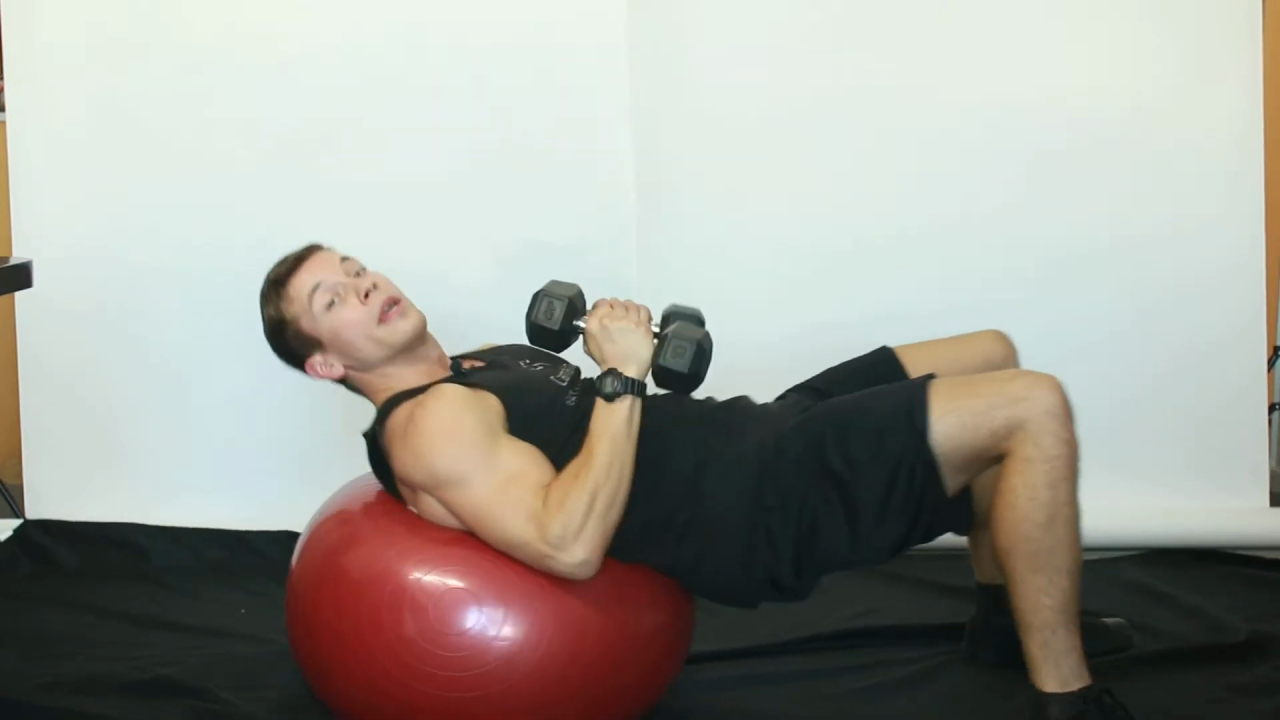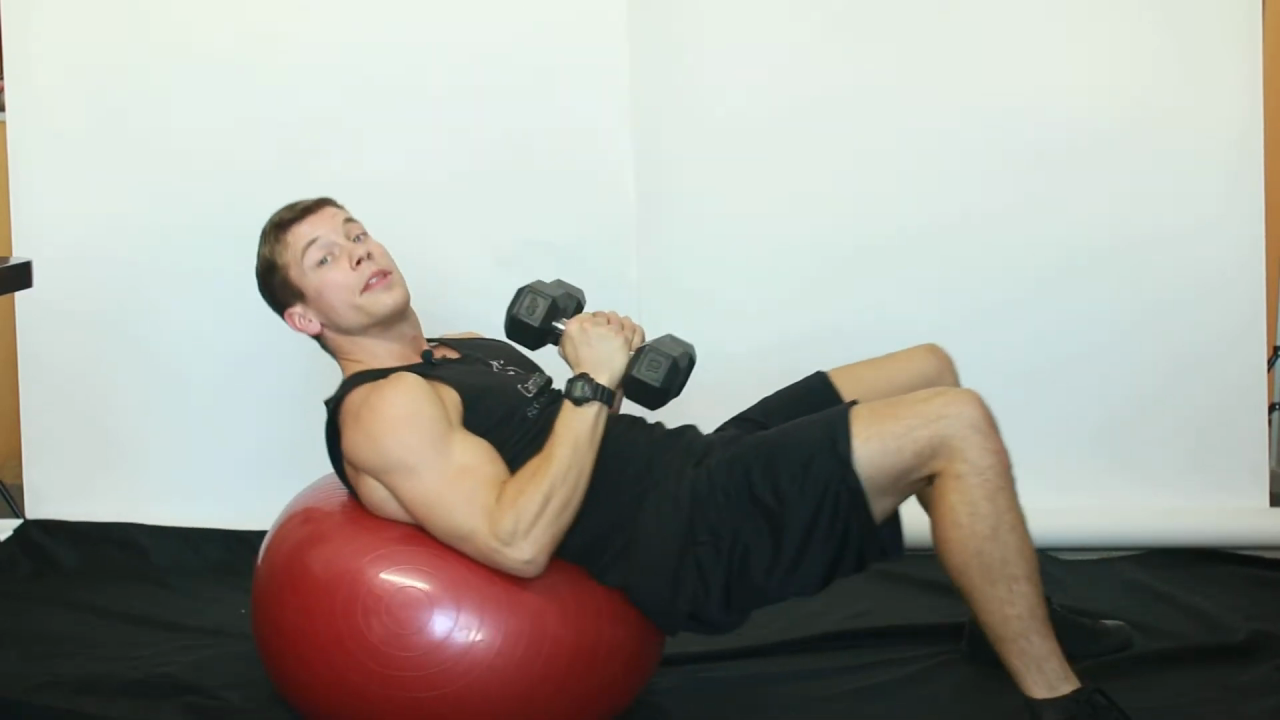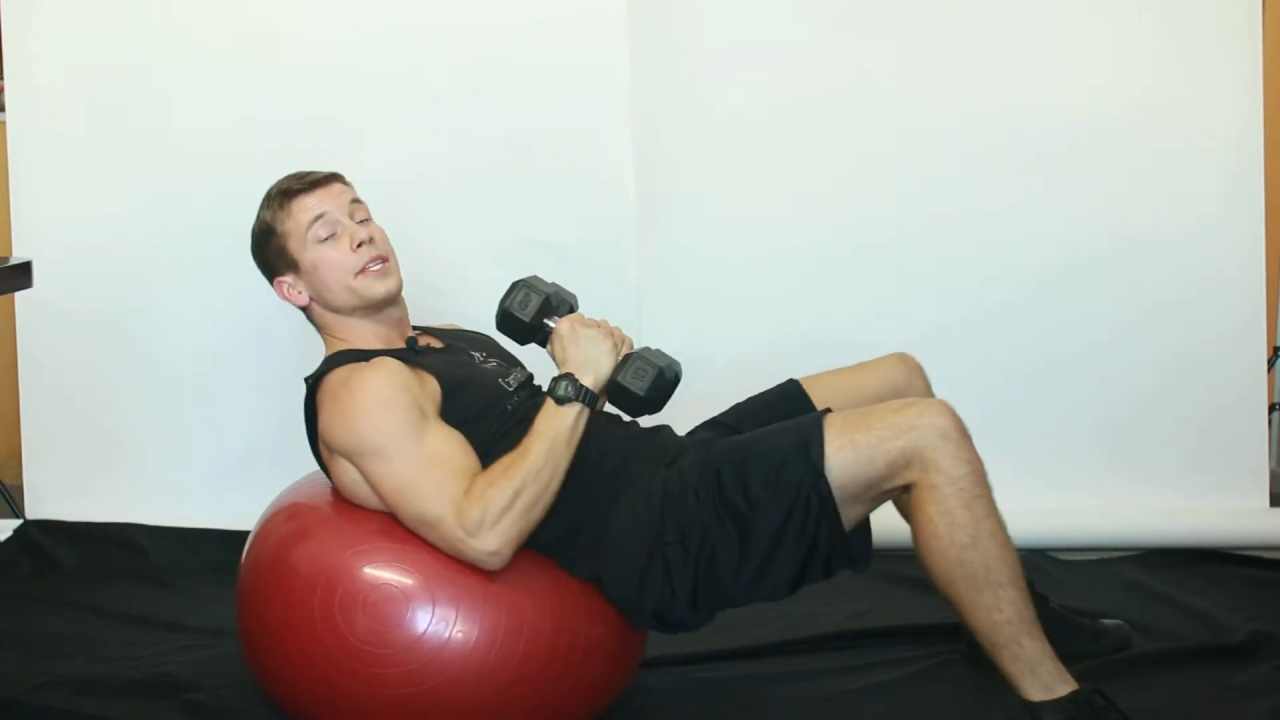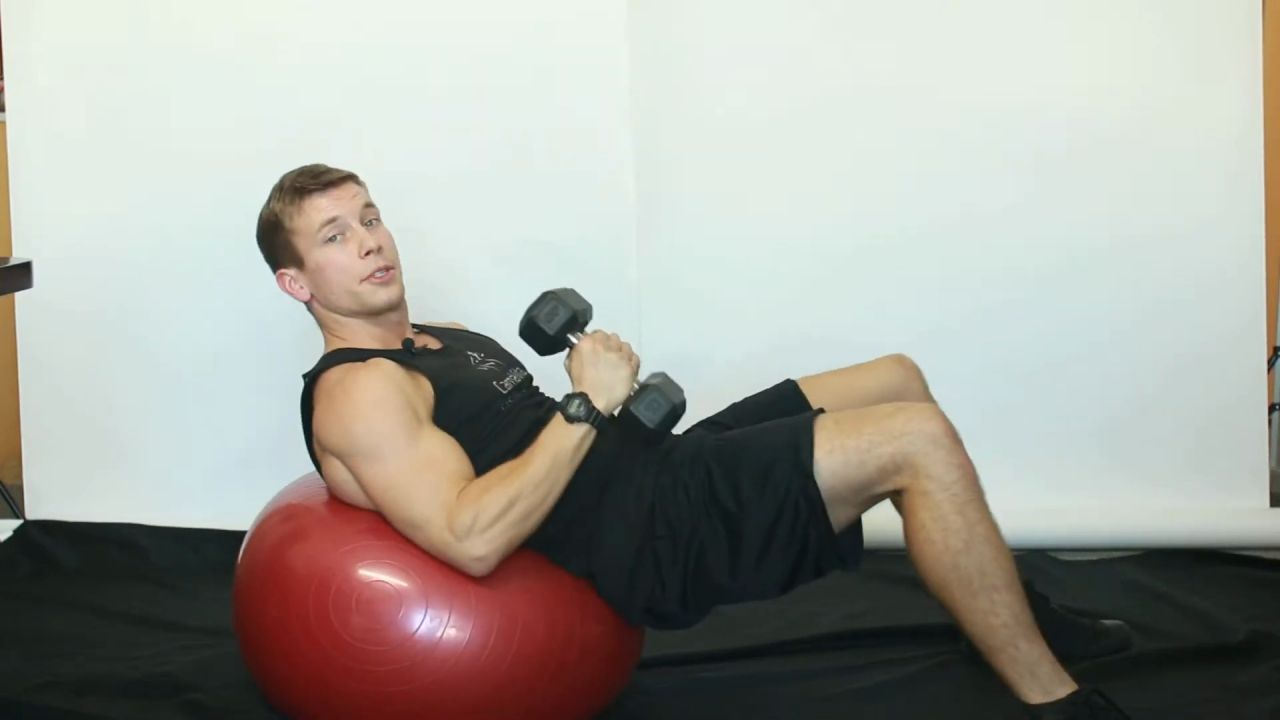
dt=0.2s
person 1, frame 1
left shoulder: (474, 368)
right shoulder: (425, 428)
right elbow: (573, 544)
left wrist: (624, 354)
right wrist: (621, 378)
left hip: (749, 442)
right hip: (755, 509)
left knee: (989, 356)
right knee: (1032, 408)
left ankle: (1008, 613)
person 1, frame 2
left shoulder: (451, 355)
right shoulder: (382, 412)
right elbow: (520, 541)
left wrist: (603, 371)
right wrist: (592, 387)
left hip: (696, 468)
right hip: (697, 538)
left knee: (927, 370)
right knee: (956, 424)
left ankle: (1012, 614)
person 1, frame 3
left shoulder: (431, 347)
right shoulder: (361, 394)
right elbow: (485, 534)
left wrist: (592, 372)
right wrist: (575, 385)
left hip: (671, 468)
right hip: (665, 538)
left knee: (898, 378)
right knee: (927, 434)
left ankle: (1013, 611)
person 1, frame 4
left shoulder: (430, 344)
right shoulder: (356, 394)
right elbow: (474, 540)
left wrist: (598, 386)
right wrist: (585, 404)
left hip: (664, 473)
right hip: (653, 535)
left knee: (896, 380)
right knee: (919, 444)
left ankle: (1010, 608)
